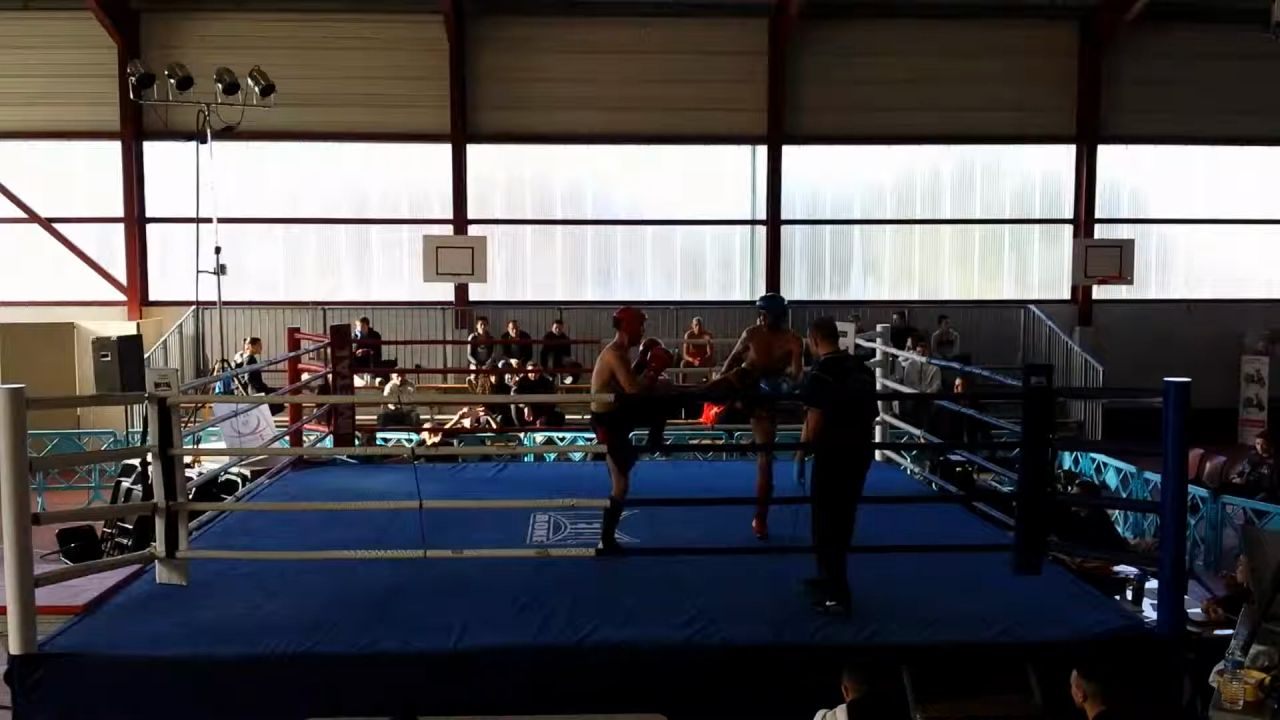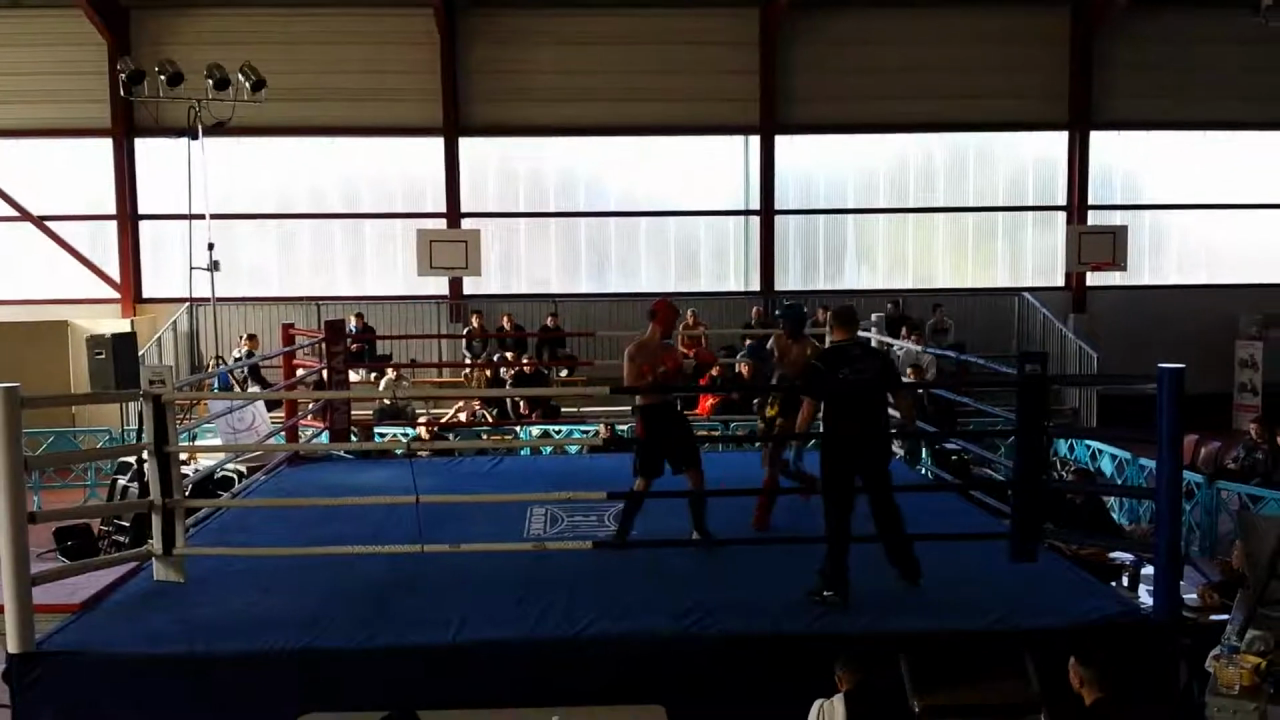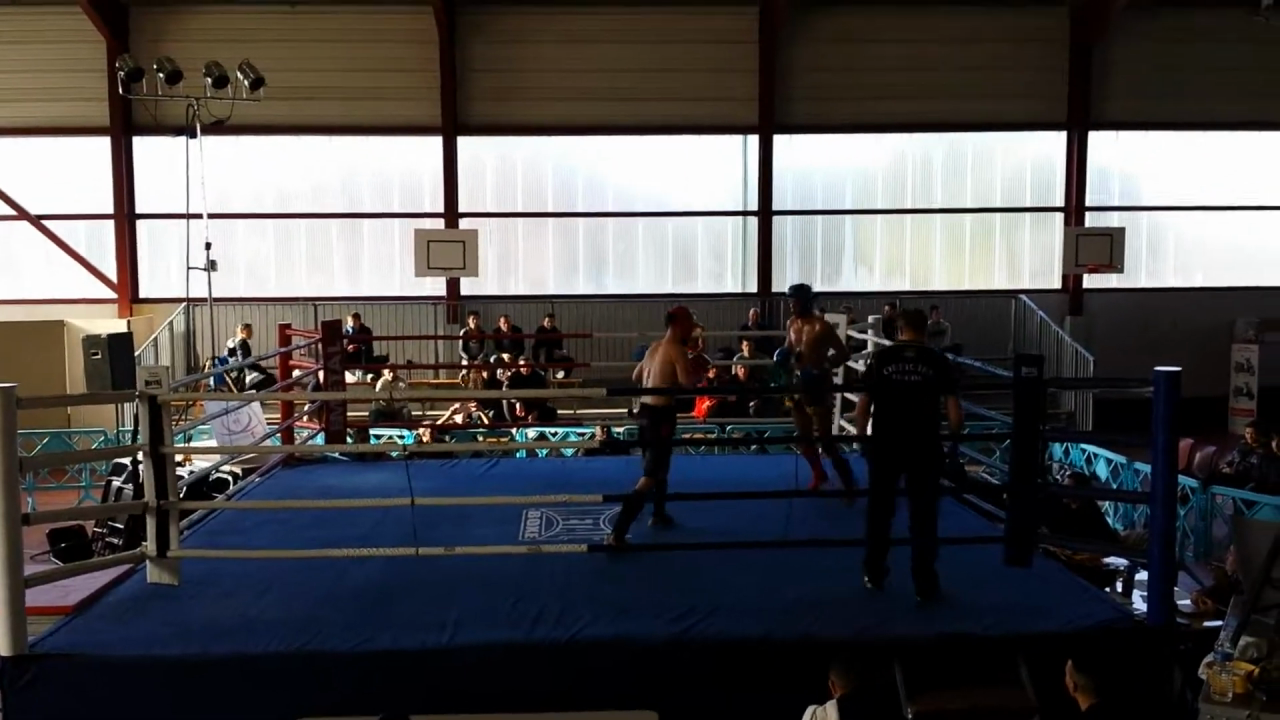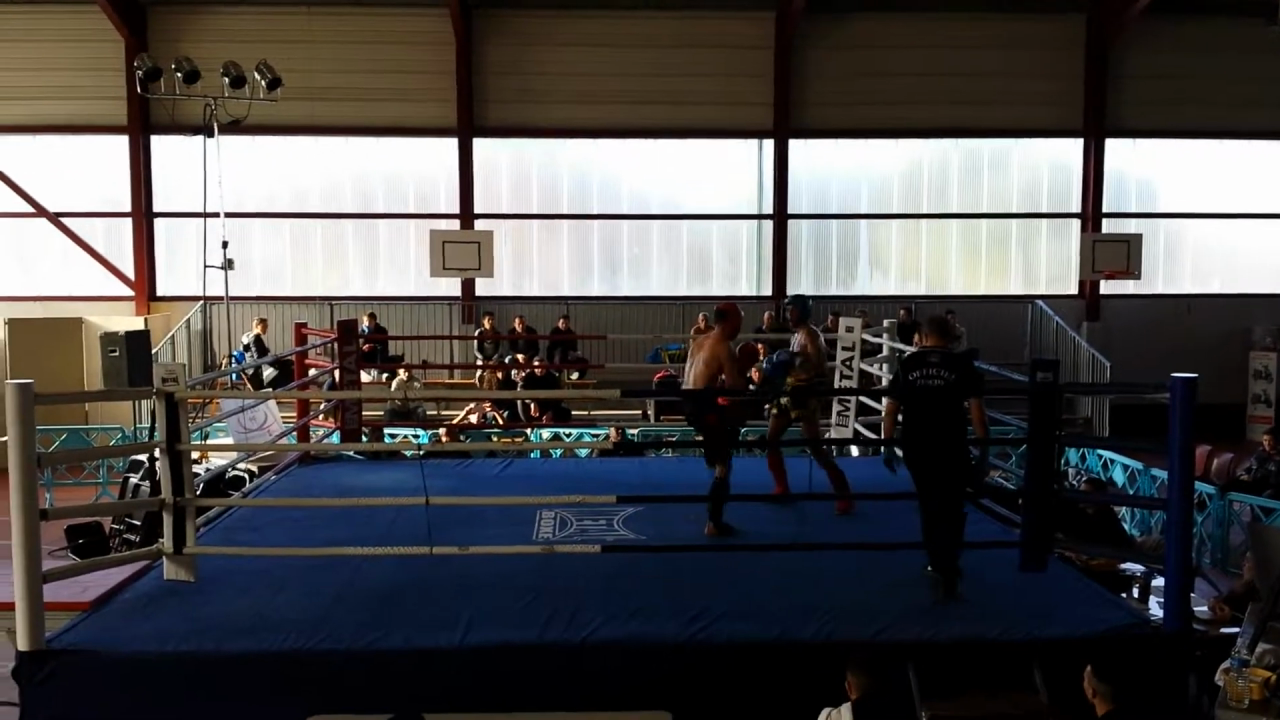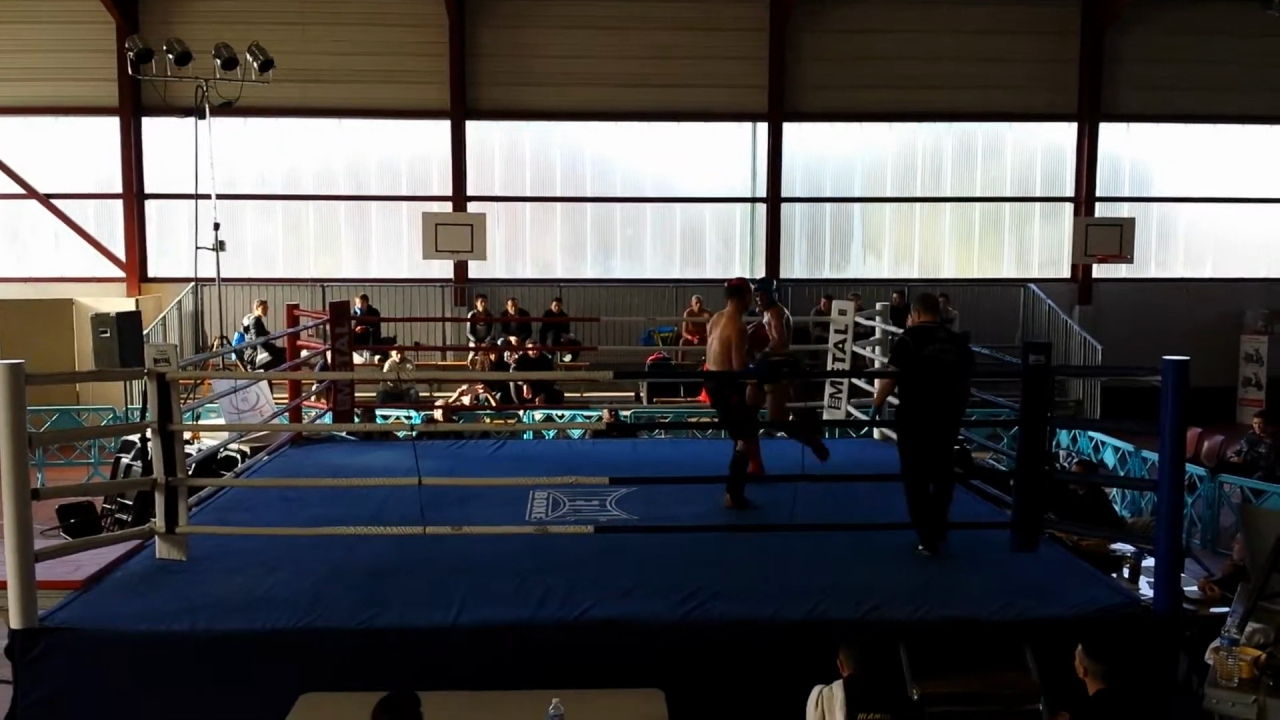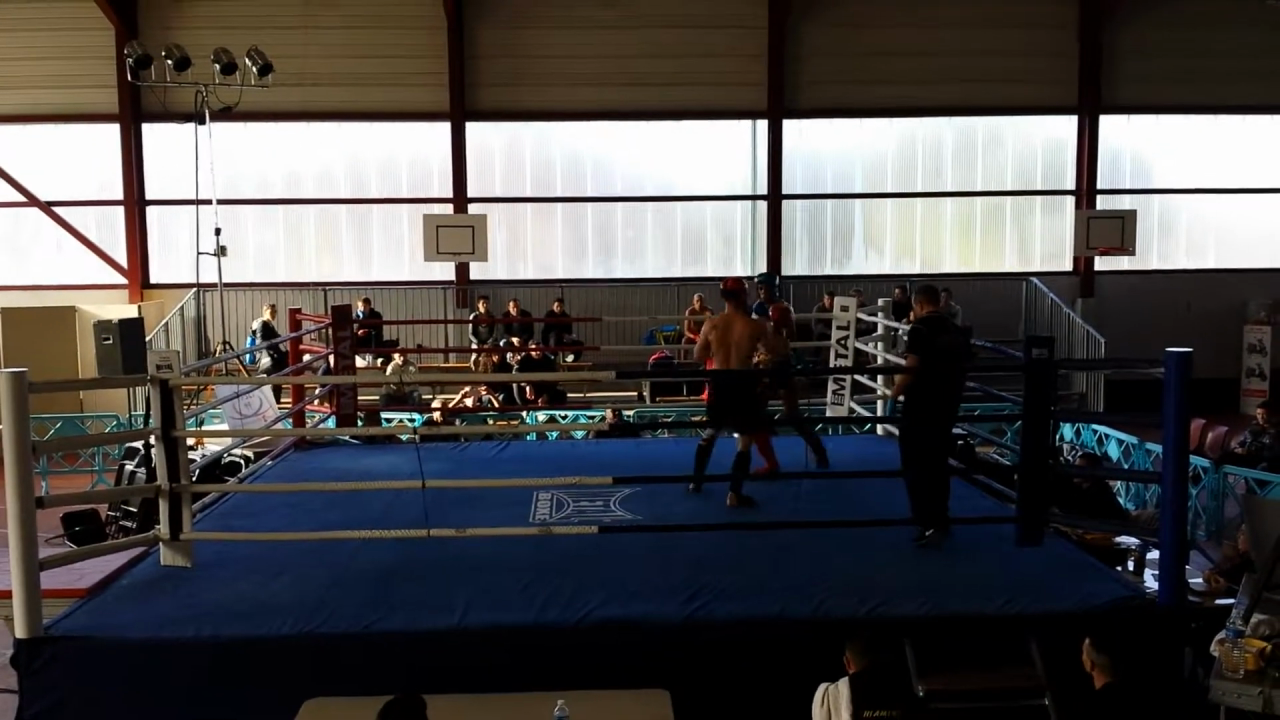
dt=0.5s
person 1, frame 1
left shoulder: (821, 372)
right shoulder: (862, 369)
left elbow: (813, 422)
right elbow: (872, 413)
left wrist: (801, 456)
left hip: (833, 455)
right hip: (861, 452)
left knee: (826, 522)
right knee: (843, 520)
left ankle: (836, 594)
right ankle: (830, 581)
person 1, frame 2
left shoulder: (823, 361)
right shoulder: (880, 358)
left elbow: (809, 411)
right elbow: (903, 402)
left wrist: (798, 447)
left hip: (839, 445)
right hip: (877, 443)
left knee: (838, 514)
right knee: (885, 506)
left ankle: (834, 585)
right ankle: (910, 569)
person 1, frame 3
left shoulder: (880, 358)
right shoulder: (938, 362)
left elbow: (862, 405)
right elbow: (954, 409)
left wrist: (862, 437)
right wrist: (954, 442)
left hip: (885, 445)
right hip: (924, 446)
left knee: (880, 509)
right knee: (924, 515)
left ankle: (874, 573)
right ankle: (924, 585)
person 1, frame 4
left shoulder: (906, 365)
right shoulder: (963, 366)
left elbow: (891, 410)
right elbow: (976, 411)
left wrist: (888, 446)
right wrist: (983, 450)
left hip: (915, 447)
right hip: (951, 448)
left knee: (929, 505)
right knee: (951, 510)
left ankle: (938, 564)
right ankle: (947, 572)
person 1, frame 5
left shoulder: (909, 338)
right shoulder: (959, 342)
left elbow: (892, 378)
right elbow: (965, 385)
left wrist: (877, 405)
right wrist: (958, 416)
left hip: (915, 419)
right hip: (946, 419)
left knee: (916, 478)
right knee: (942, 474)
left ankle: (928, 540)
right ankle: (938, 529)
person 1, frame 6
left shoulder: (921, 328)
right shoulder: (957, 332)
left elbow: (911, 368)
right elbow: (961, 369)
left wrist: (893, 396)
left hip: (921, 407)
right hip: (947, 407)
left knee: (915, 465)
right knee: (938, 463)
left ankle: (929, 523)
right ankle: (939, 520)
person 2, frame 1
left shoulder: (620, 352)
right shoulder: (614, 355)
left elbow: (629, 383)
right elbow: (634, 389)
left wrist: (645, 363)
right wrist: (655, 371)
left hip: (621, 412)
right hip: (606, 420)
right knee: (621, 483)
left ankle: (655, 439)
person 2, frame 2
left shoulder: (670, 349)
right shoulder: (635, 350)
left elbow: (682, 380)
right elbow: (630, 388)
left wrist: (701, 368)
right wrist: (660, 378)
left hip: (671, 413)
right hip: (648, 416)
left knee: (696, 475)
right knee: (645, 481)
person 2, frame 3
left shoulder: (655, 348)
right shoulder: (678, 350)
left elbow: (637, 376)
right elbow: (688, 386)
right wrist: (698, 375)
left hip: (646, 412)
right hip: (660, 415)
left knee: (661, 468)
right knee: (651, 479)
left ankle: (658, 514)
person 2, frame 4
left shoulder: (698, 341)
right shoulder: (724, 348)
right elbow: (735, 385)
right wrist: (742, 373)
left hip: (689, 401)
right hip: (703, 405)
left knee: (731, 423)
right knee: (724, 465)
person 2, frame 5
left shoulder: (715, 319)
right shoulder: (737, 327)
right elbow: (739, 368)
right wrist: (751, 357)
left hip: (713, 382)
right hip: (727, 385)
left knee: (741, 437)
right knee: (745, 440)
right ankle: (732, 494)
person 2, frame 6
left shoulder: (711, 324)
right shoulder: (754, 326)
left elbow: (699, 356)
right elbow: (779, 350)
left hip: (718, 381)
right hip: (743, 383)
left knee: (711, 432)
right knee: (746, 440)
left ankle: (696, 481)
right ankle: (735, 493)
person 3, frame 1
left shoulder: (794, 341)
right shoulder: (751, 333)
left elbow: (796, 374)
right elbow: (732, 358)
left wrist: (785, 385)
right wrist: (720, 379)
left hip: (764, 398)
right hip: (741, 383)
left knee: (765, 458)
left ankle: (760, 518)
person 3, frame 2
left shoulder: (811, 349)
right shoulder: (777, 340)
left hip: (791, 406)
right hip: (773, 399)
left knee: (773, 459)
right knee: (769, 456)
left ankle: (763, 513)
person 3, frame 3
left shoulder: (822, 327)
right shoulder: (791, 324)
left elbow: (843, 354)
left wrist: (822, 370)
right wrist: (784, 358)
left hip: (819, 387)
right hip: (799, 385)
left knee: (825, 442)
right knee: (803, 439)
left ankle: (849, 485)
right ankle: (819, 476)
person 3, frame 4
left shoulder: (810, 334)
right shoulder: (797, 335)
left elbow: (818, 365)
left wrist: (794, 359)
right wrist: (779, 366)
left hip: (806, 394)
right hip: (789, 393)
left knee: (816, 447)
right knee: (770, 441)
left ankle: (844, 496)
right ankle: (782, 488)
person 3, frame 5
left shoulder: (777, 314)
right shoulder: (768, 313)
left elbow: (780, 342)
left hip: (779, 362)
right hip: (770, 362)
left knee: (777, 420)
left ankle: (814, 441)
person 3, frame 6
left shoulder: (782, 309)
right shoulder: (765, 312)
left elbow: (792, 336)
left hip: (781, 365)
right hip: (765, 364)
left knee: (793, 416)
